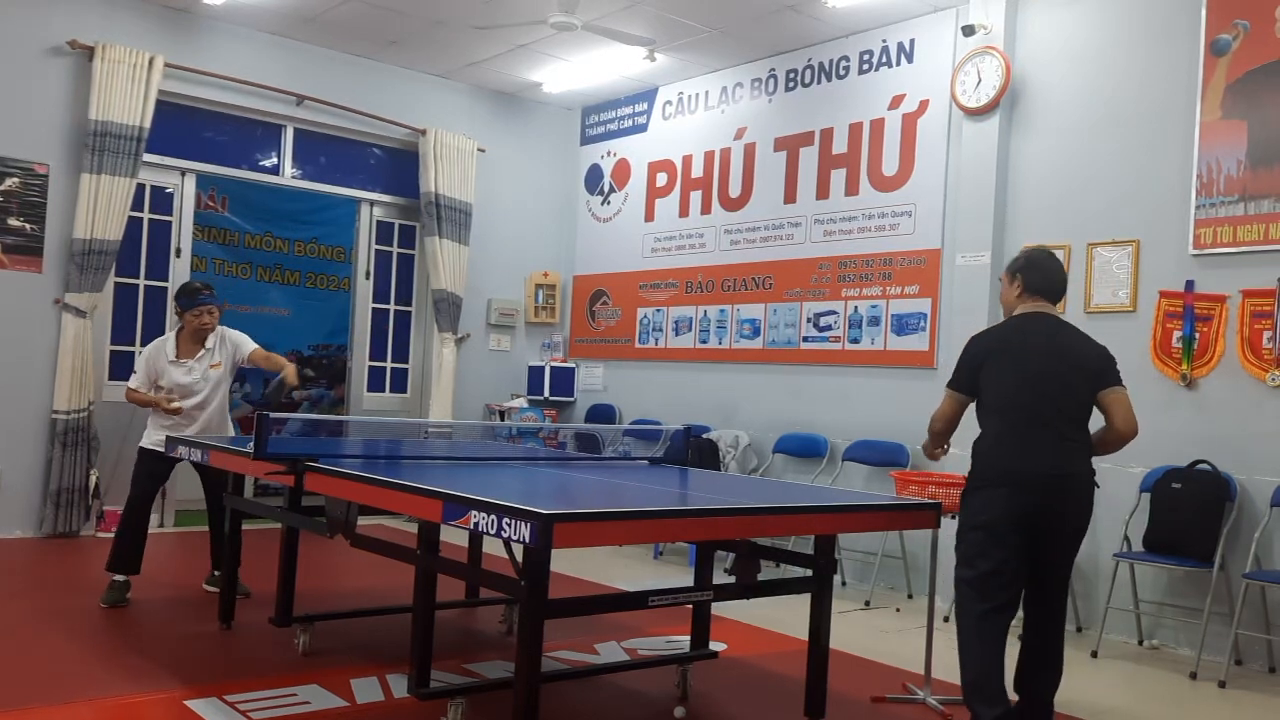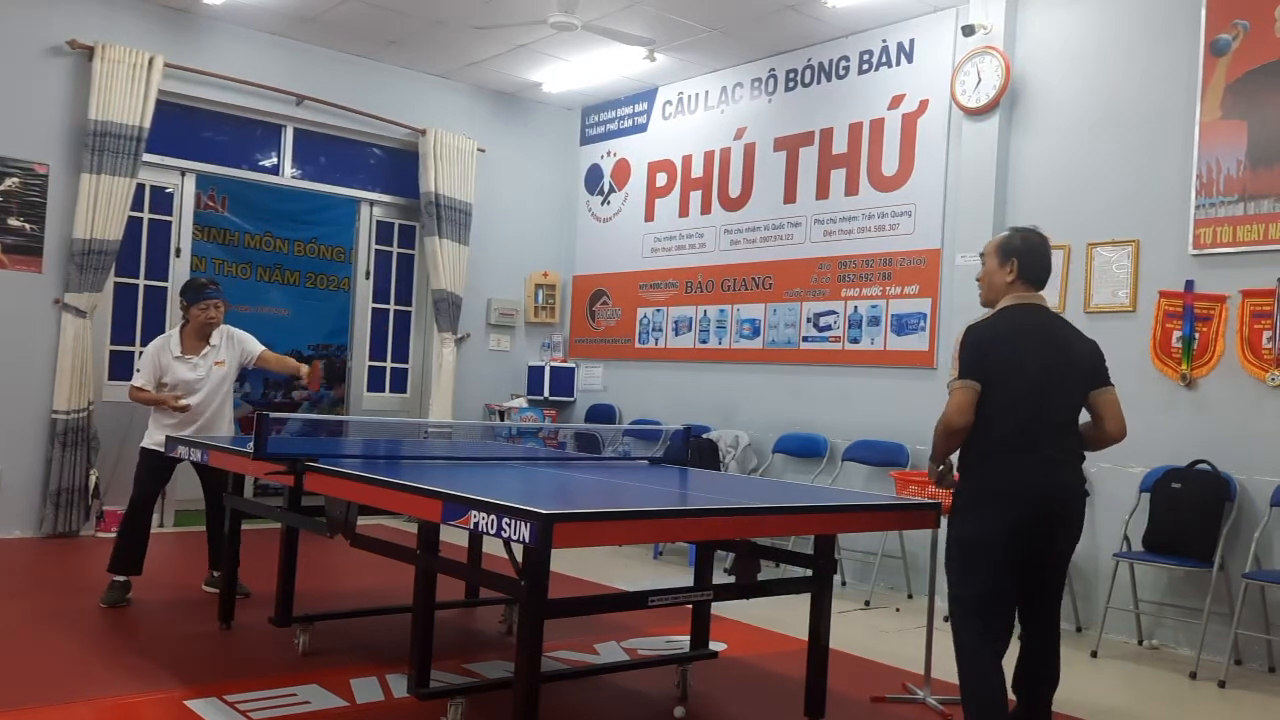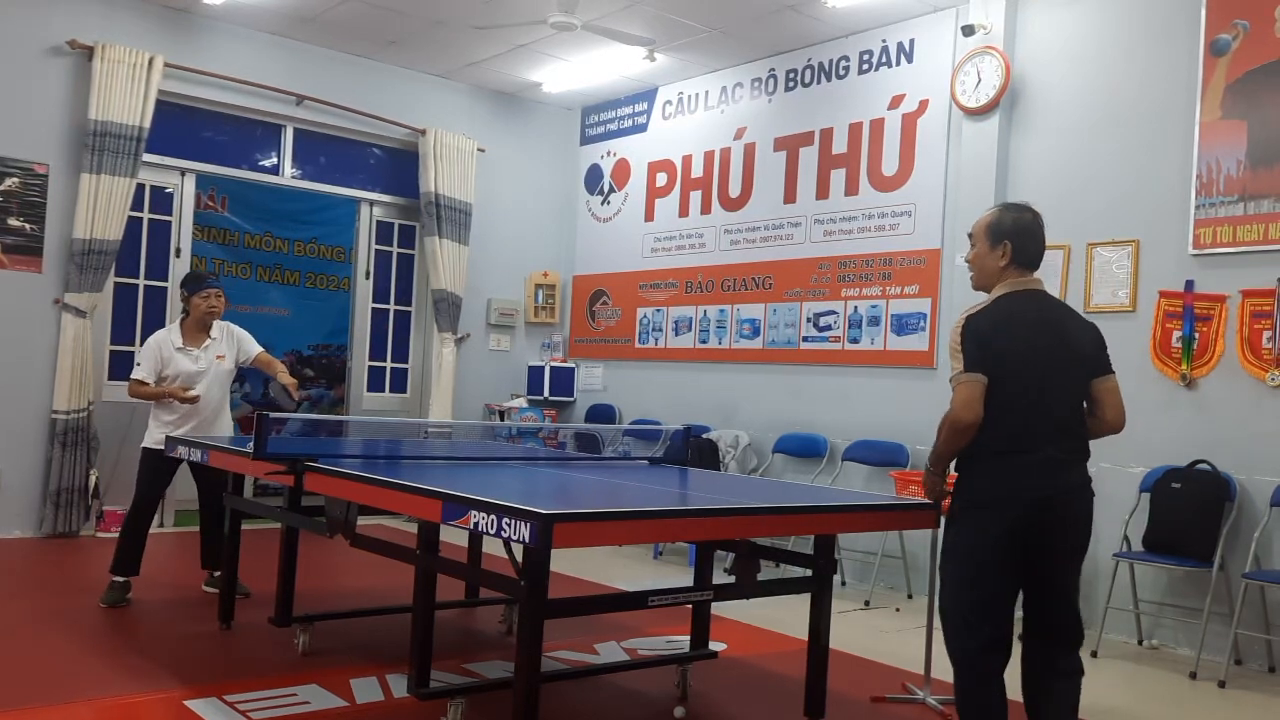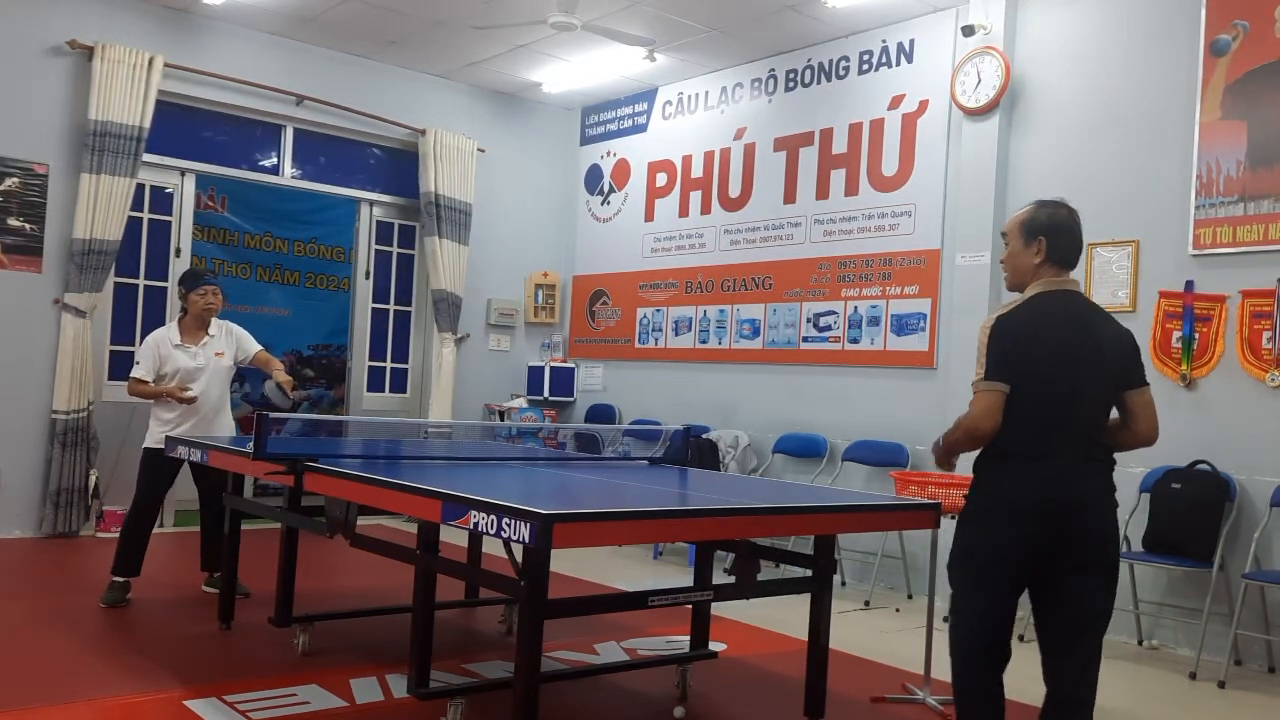
dt=0.4s
person 1, frame 1
left shoulder: (987, 342)
right shoulder: (1091, 351)
left elbow: (944, 420)
right elbow: (1124, 428)
left wrist: (934, 444)
left hip: (999, 489)
right hip: (1067, 493)
left knee: (983, 610)
right knee: (1046, 609)
person 1, frame 2
left shoulder: (982, 334)
right shoulder: (1080, 344)
left elbow: (957, 419)
right elbow: (1112, 428)
left wrist: (938, 461)
left hip: (990, 497)
right hip: (1060, 497)
left knee: (979, 626)
right knee: (1041, 617)
person 1, frame 3
left shoulder: (979, 324)
right shoulder: (1081, 328)
left elbow: (965, 416)
right elbow: (1110, 417)
left wrist: (936, 466)
left hip: (992, 499)
right hip: (1066, 498)
left knee: (976, 635)
right knee: (1057, 639)
person 1, frame 4
left shoulder: (1009, 325)
right shoulder: (1115, 333)
left elbow: (983, 422)
right elbow: (1143, 429)
left wrist: (946, 447)
left hip: (1007, 505)
right hip: (1086, 510)
left knee: (978, 643)
right knee: (1072, 657)
person 2, frame 1
left shoulder: (229, 340)
right shoulder: (155, 351)
left elbow: (262, 357)
right elbow: (133, 393)
left wrist: (286, 367)
right wrist: (157, 402)
left hip: (214, 440)
right hip: (163, 439)
left knee: (224, 504)
right knee: (138, 502)
left ankle: (220, 573)
right ankle: (120, 577)
person 2, frame 2
left shoulder: (233, 339)
right shoulder: (159, 348)
left elbow: (271, 359)
right elbow: (136, 392)
left wrist: (299, 368)
right wrist: (162, 400)
left hip: (214, 440)
right hip: (164, 440)
left knee: (223, 505)
right knee: (140, 503)
left ankle: (219, 573)
right ankle: (120, 578)
person 2, frame 3
left shoulder: (232, 335)
right shoulder: (160, 341)
left elbow: (265, 361)
right elbow: (135, 388)
left wrist: (282, 373)
right wrist: (170, 393)
left hip: (214, 439)
right hip: (165, 438)
left knee: (217, 506)
right knee: (143, 505)
left ankle: (217, 573)
right ankle: (121, 578)
person 2, frame 4
left shoulder: (231, 334)
right shoulder: (159, 340)
left elbow: (265, 359)
right elbow: (134, 386)
left wrist: (278, 372)
right wrist: (167, 392)
left hip: (215, 439)
right hip: (166, 438)
left knee: (217, 506)
right knee: (144, 505)
left ankle: (216, 573)
right ankle: (121, 579)
